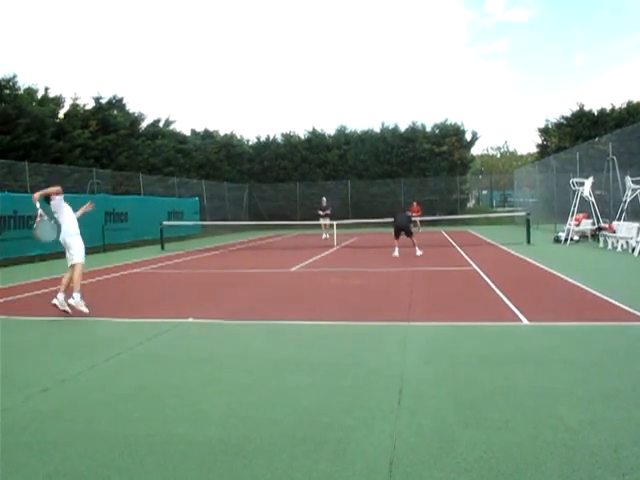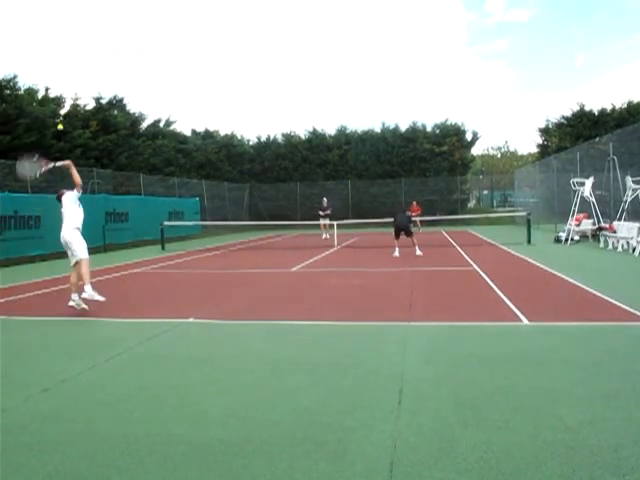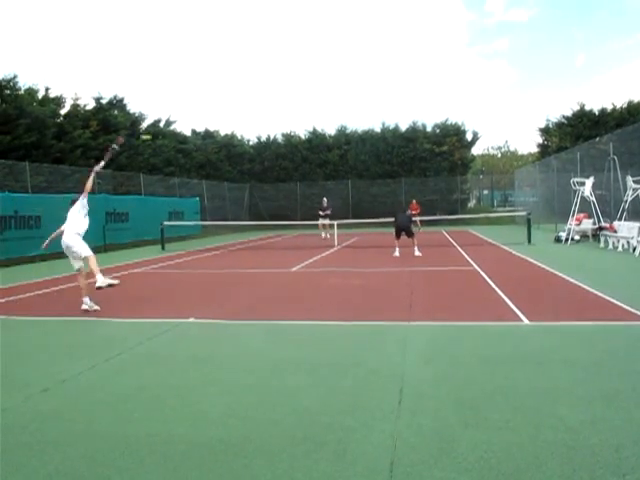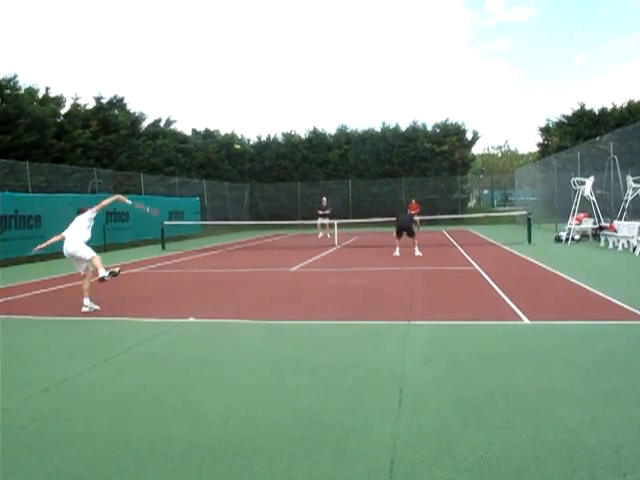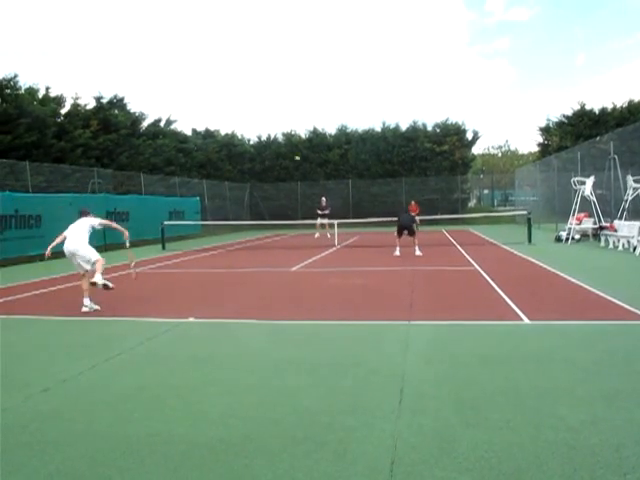
dt=0.1s
person 1, frame 1
left shoulder: (62, 207)
right shoulder: (57, 202)
left elbow: (73, 216)
right elbow: (57, 189)
left wrist: (83, 209)
right wrist: (40, 194)
left hip: (71, 237)
right hip: (71, 236)
left knee: (72, 269)
right knee: (78, 265)
left ankle: (60, 297)
right ankle: (76, 298)
person 1, frame 2
left shoulder: (67, 206)
right shoulder: (70, 197)
right elbow: (79, 183)
right wrist: (70, 165)
left hip: (70, 232)
right hip: (71, 232)
left knee: (76, 267)
right knee: (84, 260)
left ankle: (74, 298)
right ankle: (88, 291)
person 1, frame 3
left shoulder: (73, 215)
right shoulder: (79, 207)
left elbow: (60, 230)
right elbow: (87, 189)
left wrist: (49, 239)
right wrist: (94, 172)
left hip: (68, 241)
right hip: (72, 237)
left knee: (81, 272)
right knee: (90, 256)
left ankle: (86, 302)
right ankle: (100, 280)
person 1, frame 4
left shoulder: (74, 224)
right shoulder: (86, 216)
left elbow: (59, 236)
right elbow: (100, 206)
left wrist: (44, 245)
right wrist: (116, 197)
left hip: (68, 249)
right hip: (75, 245)
left knee: (86, 274)
right knee: (94, 257)
left ankle: (87, 303)
right ankle: (102, 273)
person 1, frame 5
left shoulder: (73, 225)
right shoulder: (88, 220)
left elbow: (61, 237)
right elbow: (108, 223)
left wrist: (50, 247)
right wrist: (123, 231)
left hip: (68, 248)
right hip: (78, 245)
left knee: (85, 273)
right knee: (100, 260)
left ankle: (87, 303)
right ankle: (98, 278)
